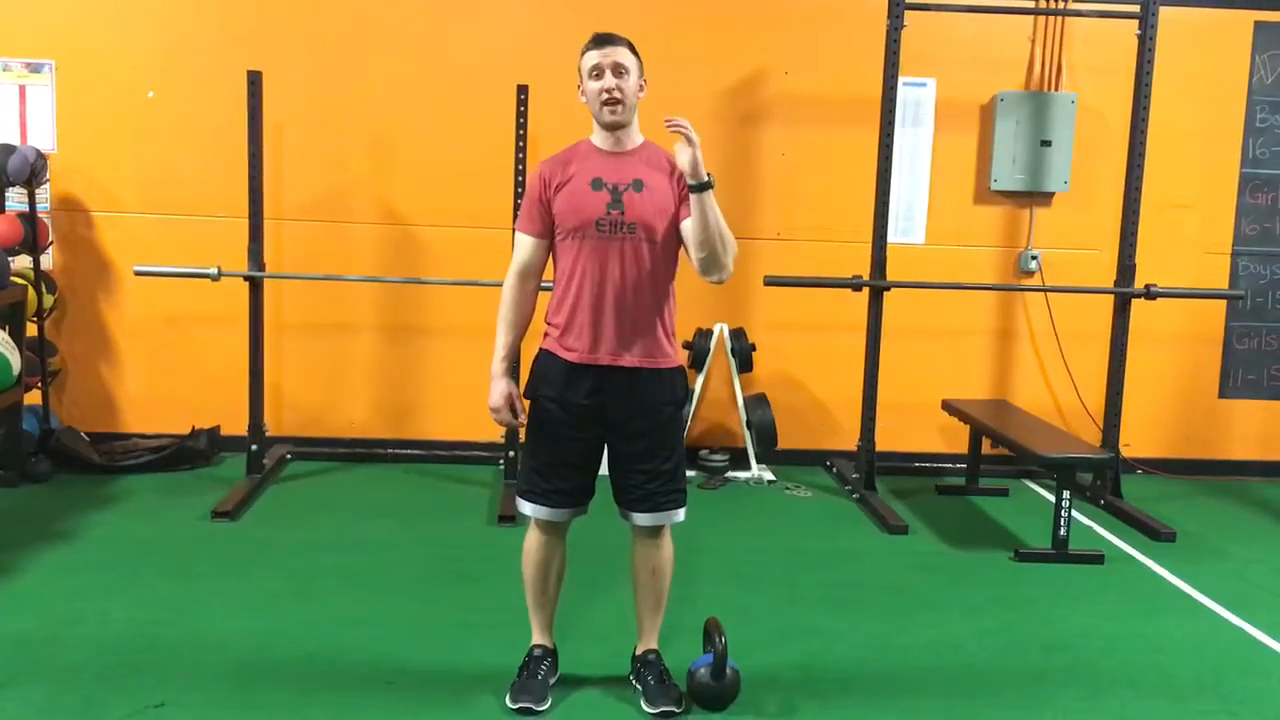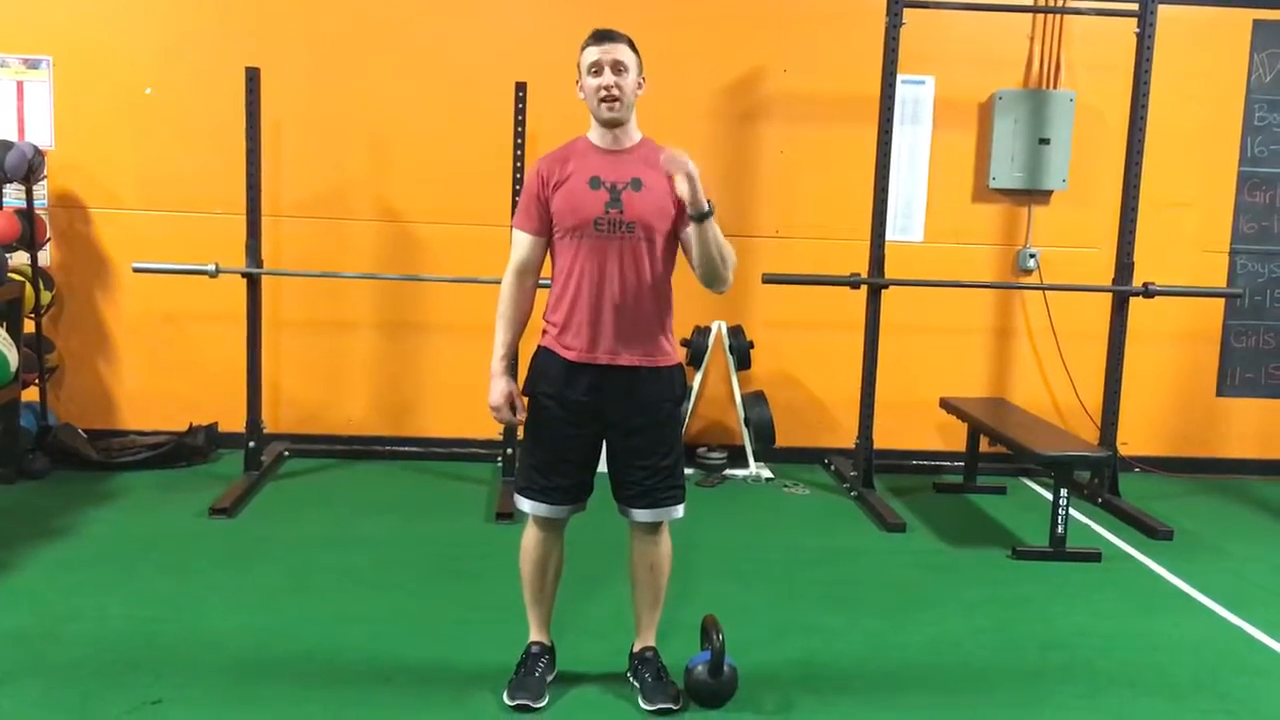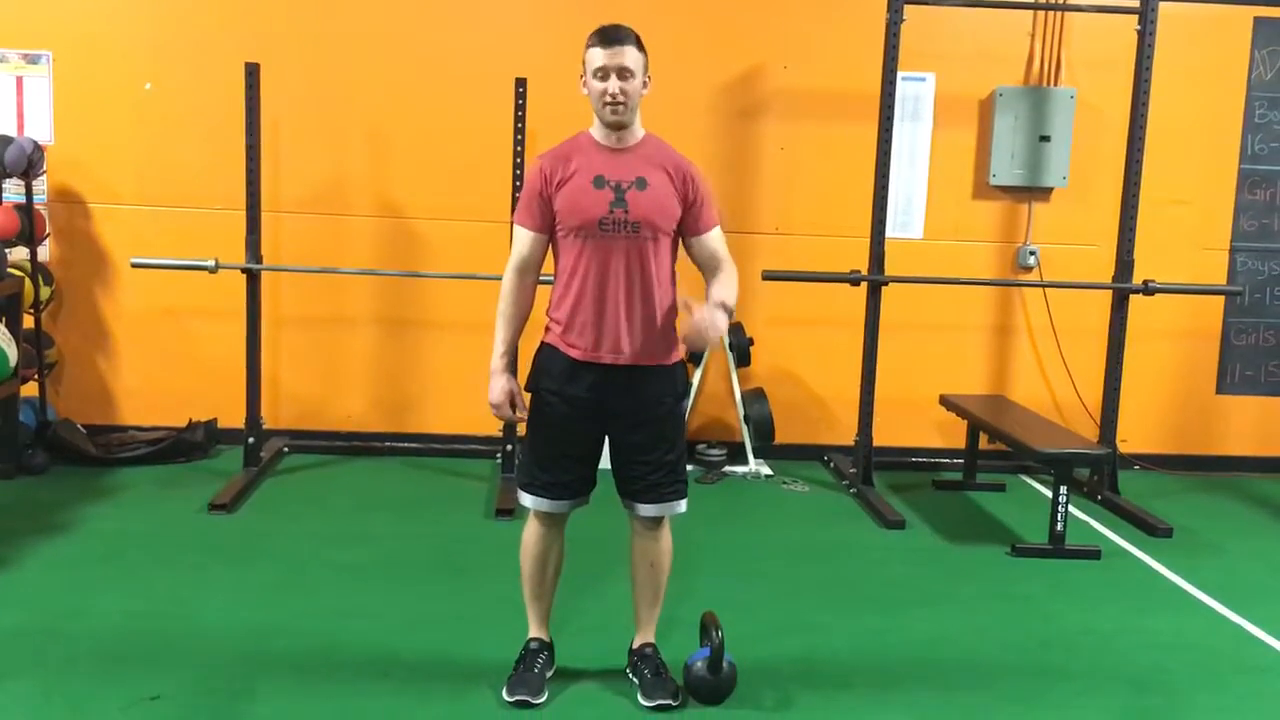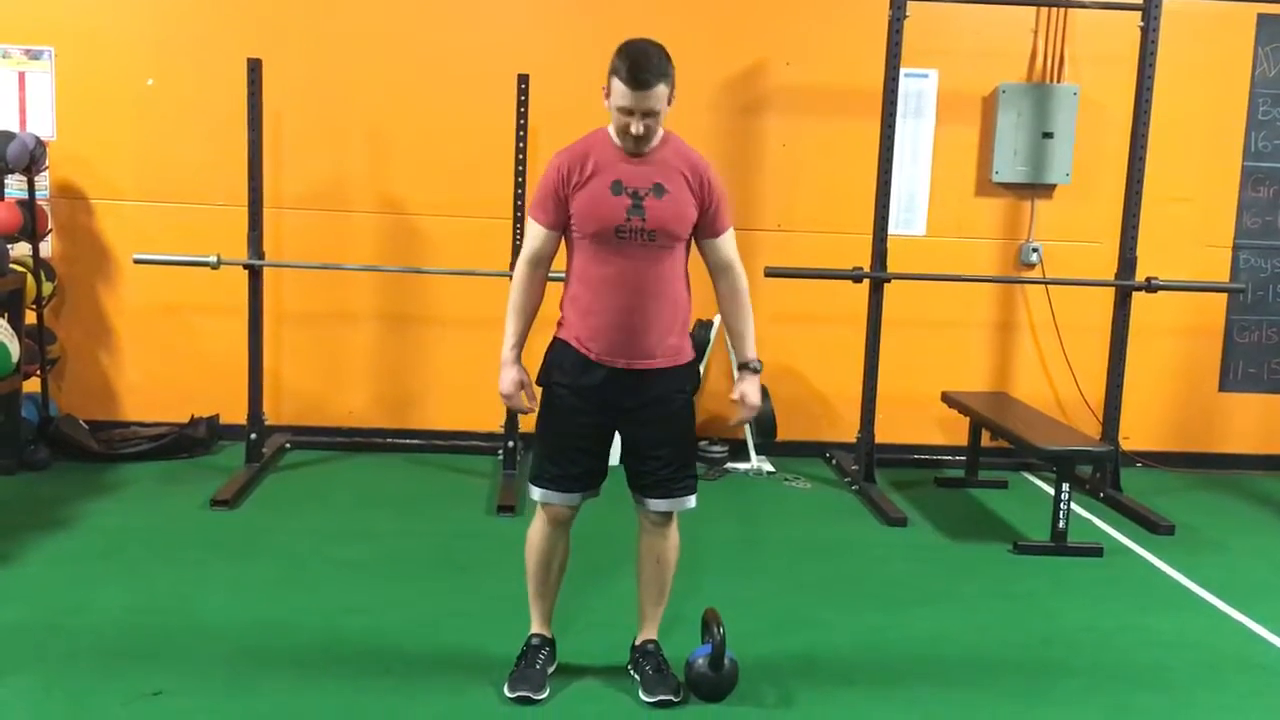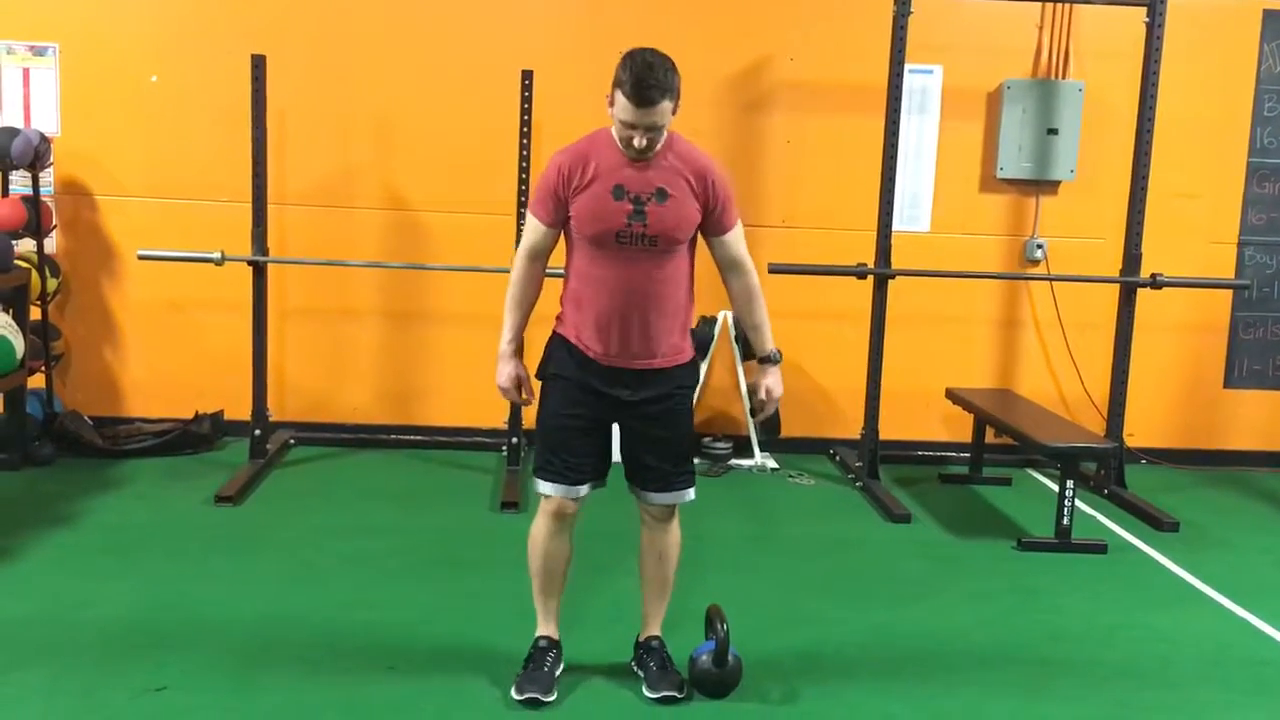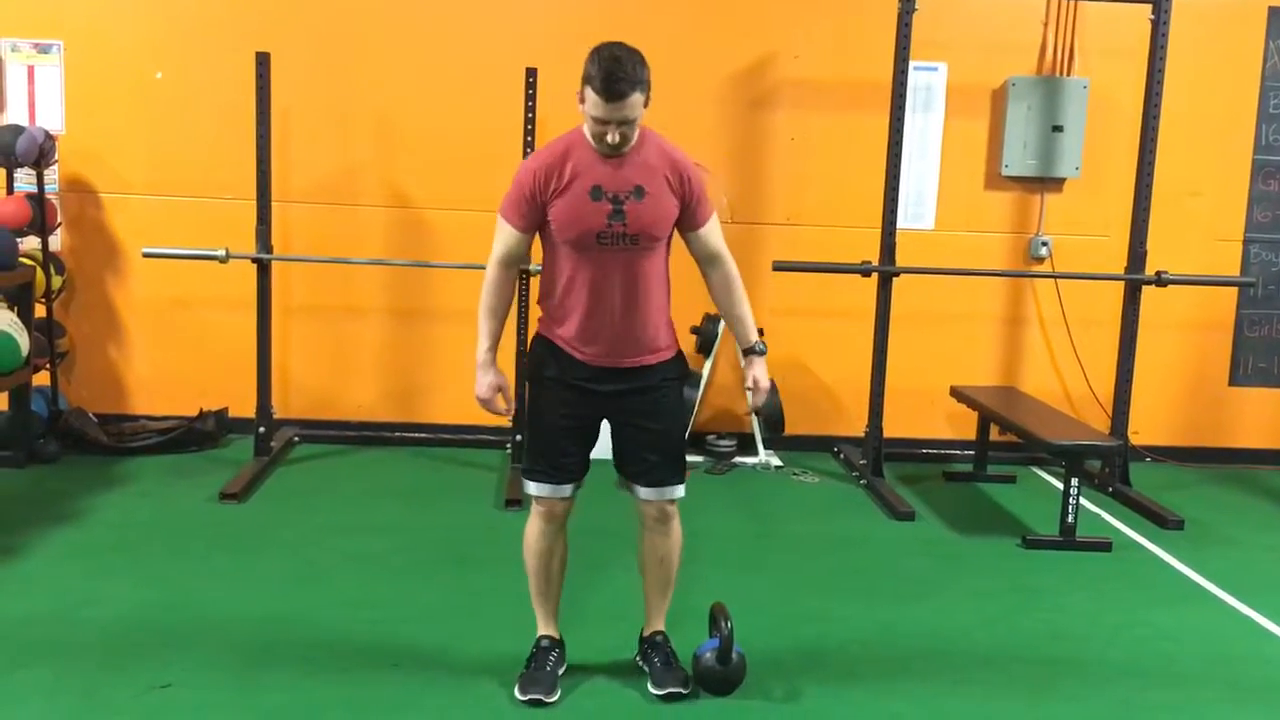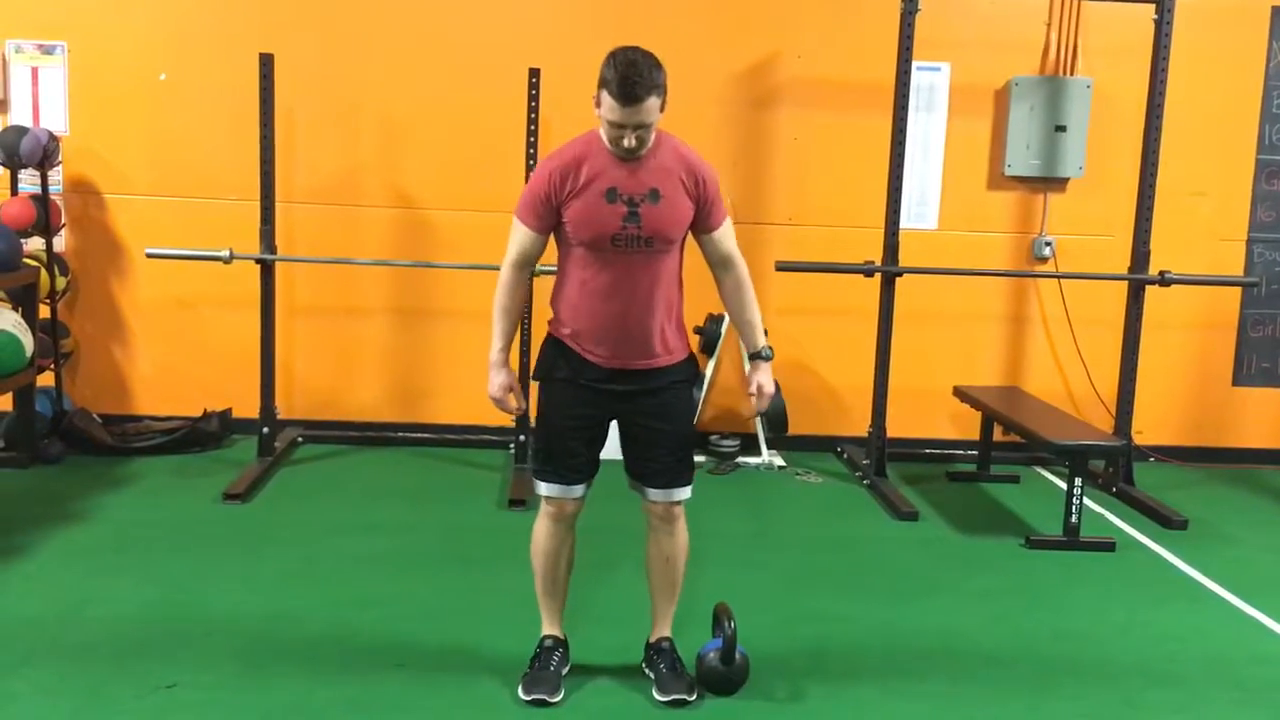
dt=0.3s
person 1, frame 1
left shoulder: (675, 172)
right shoulder: (554, 174)
left elbow: (718, 269)
right elbow: (523, 275)
left wrist: (698, 179)
right wrist: (501, 367)
left hip: (651, 375)
right hip: (565, 371)
left knee: (653, 521)
right knee: (547, 516)
left ankle: (648, 655)
right ankle: (541, 650)
person 1, frame 2
left shoulder: (672, 175)
right shoulder: (551, 171)
left elbow: (718, 279)
right elbow: (520, 273)
left wrist: (698, 208)
right wrist: (501, 367)
left hip: (649, 374)
right hip: (563, 371)
left knee: (651, 519)
right knee: (545, 515)
left ankle: (645, 653)
right ankle: (538, 648)
person 1, frame 3
left shoulder: (678, 173)
right shoulder: (553, 168)
left elbow: (719, 265)
right elbow: (521, 270)
left wrist: (715, 306)
right wrist: (500, 364)
left hip: (652, 372)
right hip: (566, 368)
left knee: (652, 515)
right knee: (546, 511)
left ankle: (644, 650)
right ankle: (537, 645)
person 1, frame 4
left shoulder: (696, 174)
right shoulder: (570, 166)
left elbow: (728, 272)
right elbow: (532, 262)
left wrist: (748, 365)
right wrist: (510, 356)
left hip: (664, 372)
right hip: (579, 364)
left knee: (660, 513)
right knee: (554, 507)
left ankle: (647, 645)
right ankle: (540, 639)
person 1, frame 5
left shoulder: (702, 175)
right shoulder: (570, 166)
left elbow: (737, 269)
right elbow: (531, 258)
left wrist: (768, 358)
right wrist: (509, 349)
left hip: (664, 369)
right hip: (578, 362)
left knee: (661, 509)
right knee: (557, 503)
left ankle: (651, 642)
right ankle: (546, 641)
person 1, frame 6
left shoulder: (676, 170)
right shoulder: (544, 169)
left elbow: (714, 260)
right elbow: (503, 264)
left wrist: (752, 348)
right wrist: (486, 359)
left hip: (651, 366)
right hip: (563, 363)
left knee: (660, 507)
right knee: (549, 504)
left ankle: (655, 639)
right ankle: (548, 642)
person 1, frame 7
left shoulder: (692, 173)
right shoulder: (560, 170)
left elbow: (728, 265)
right elbow: (518, 264)
left wrist: (759, 354)
right wrist: (500, 359)
left hip: (663, 368)
right hip: (575, 363)
left knee: (667, 507)
right knee: (557, 504)
left ankle: (661, 644)
right ankle: (552, 641)
